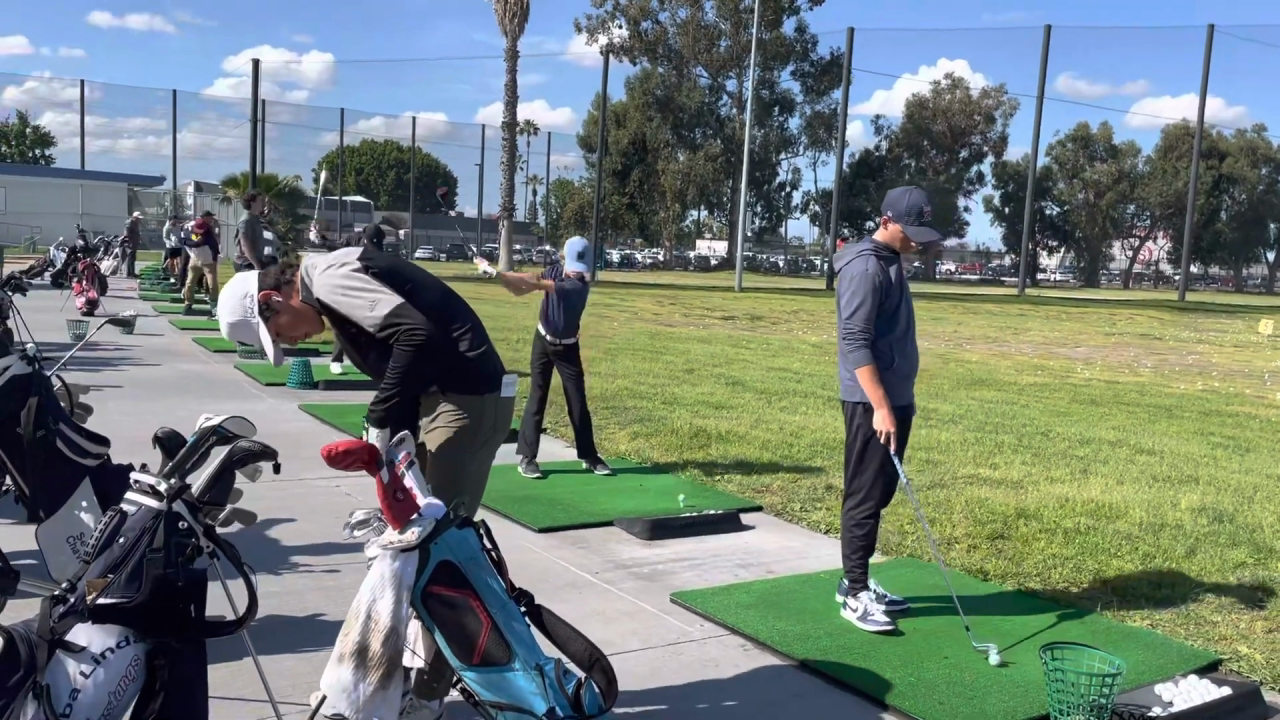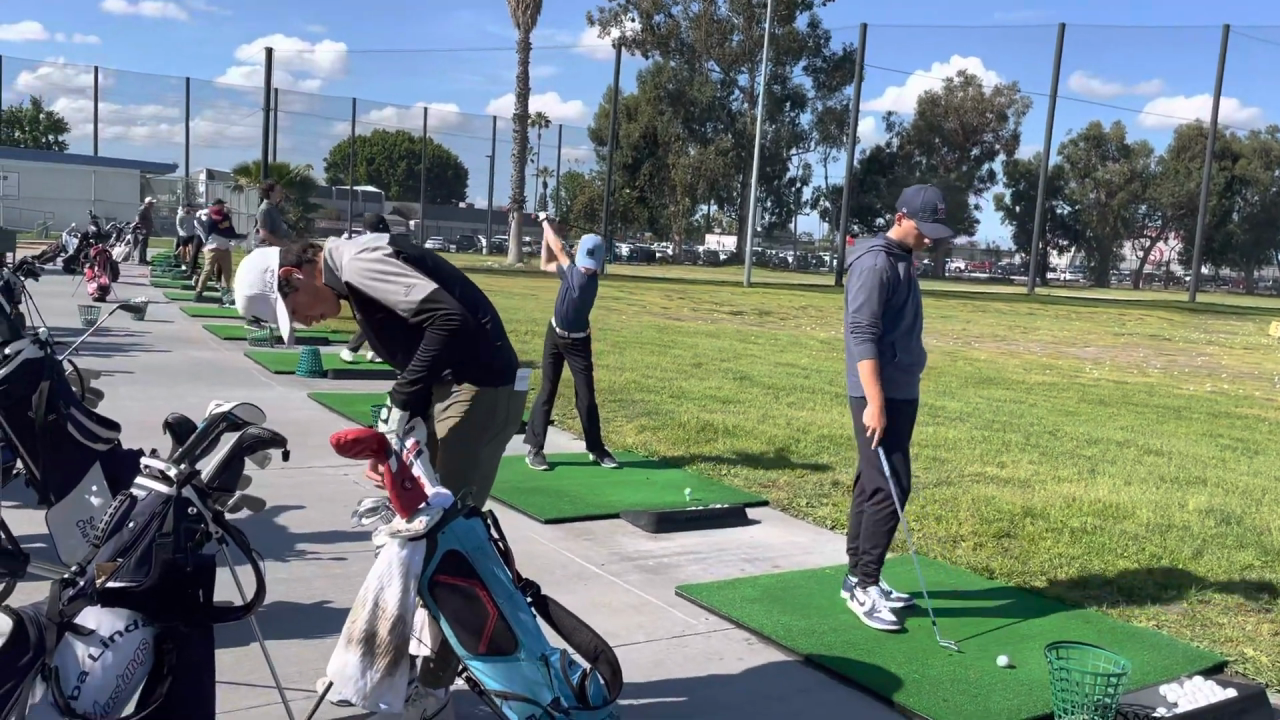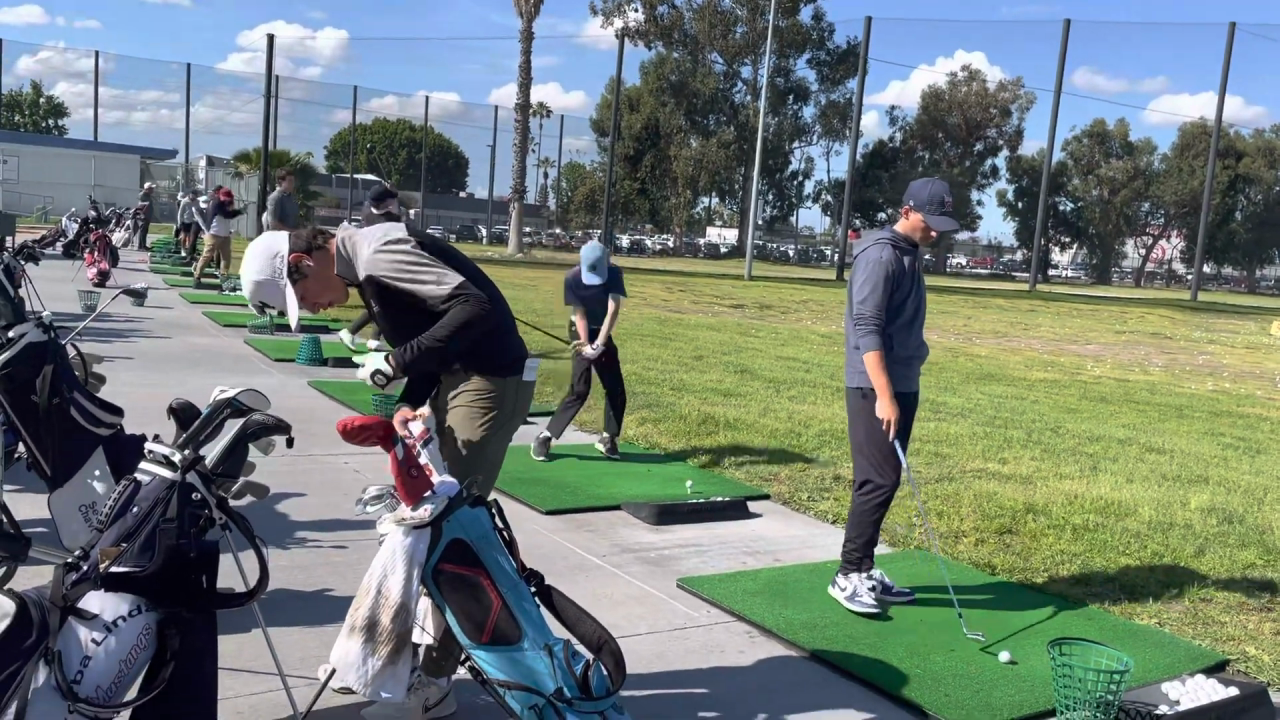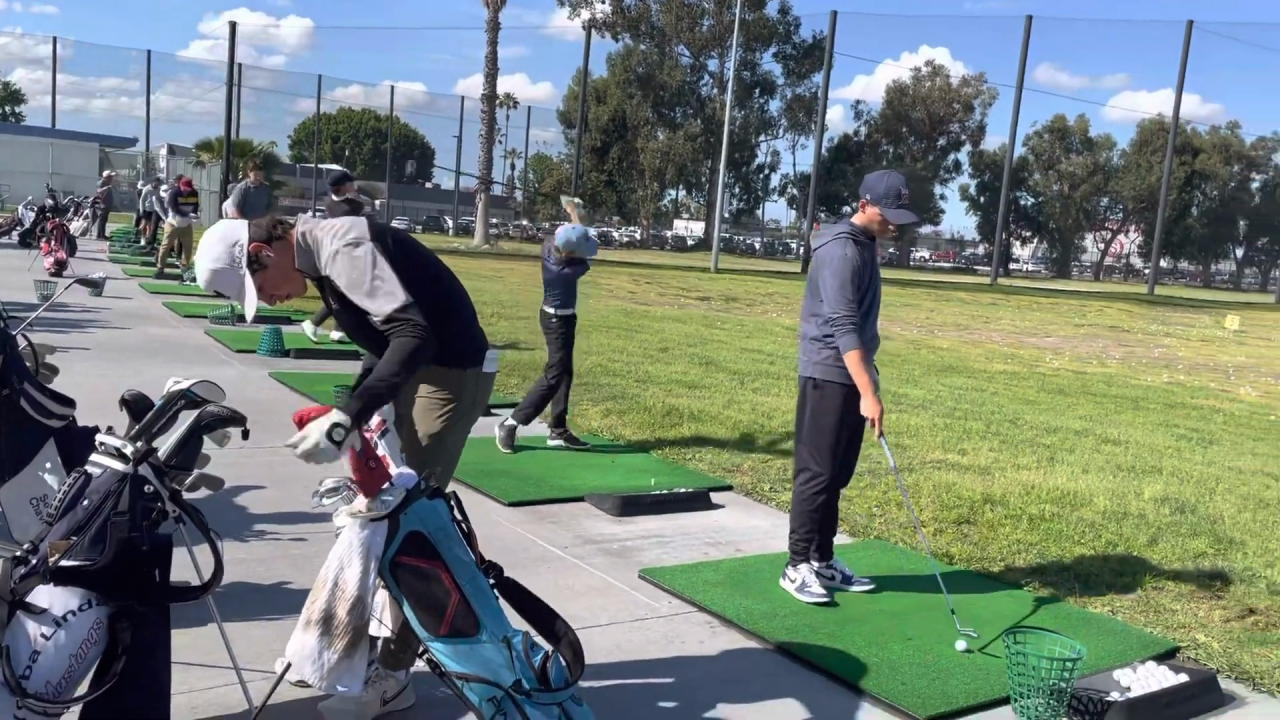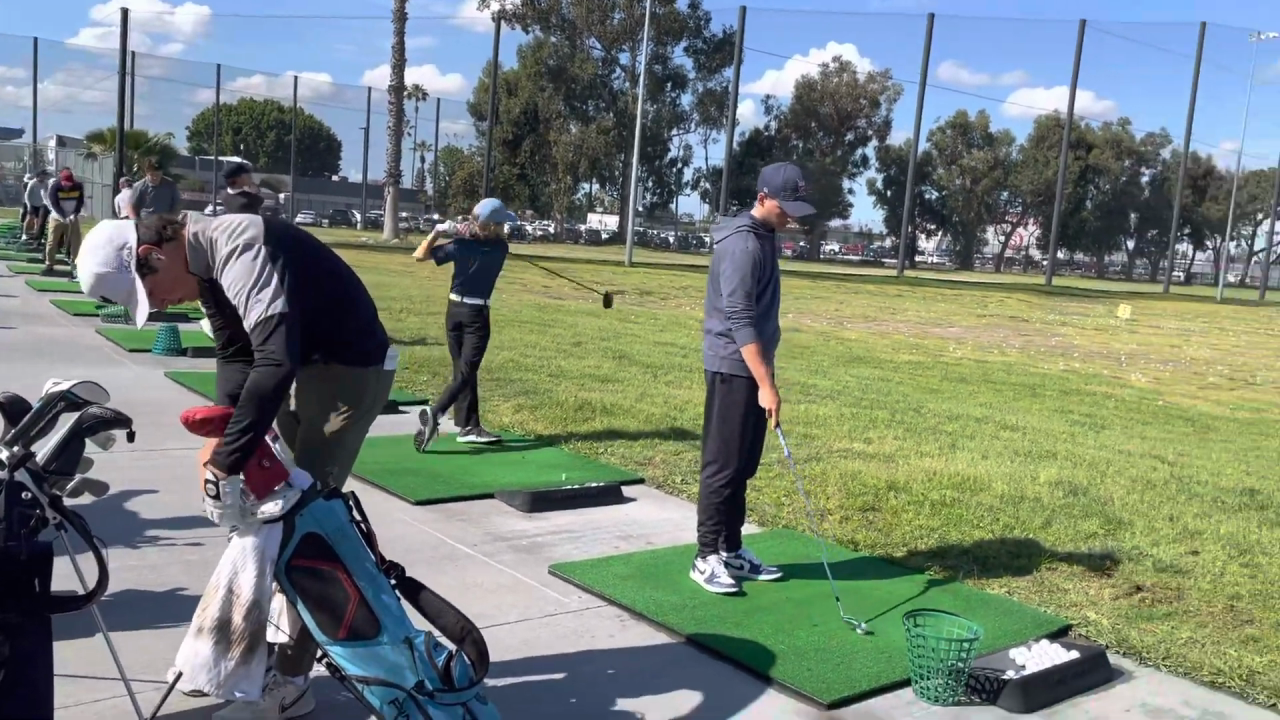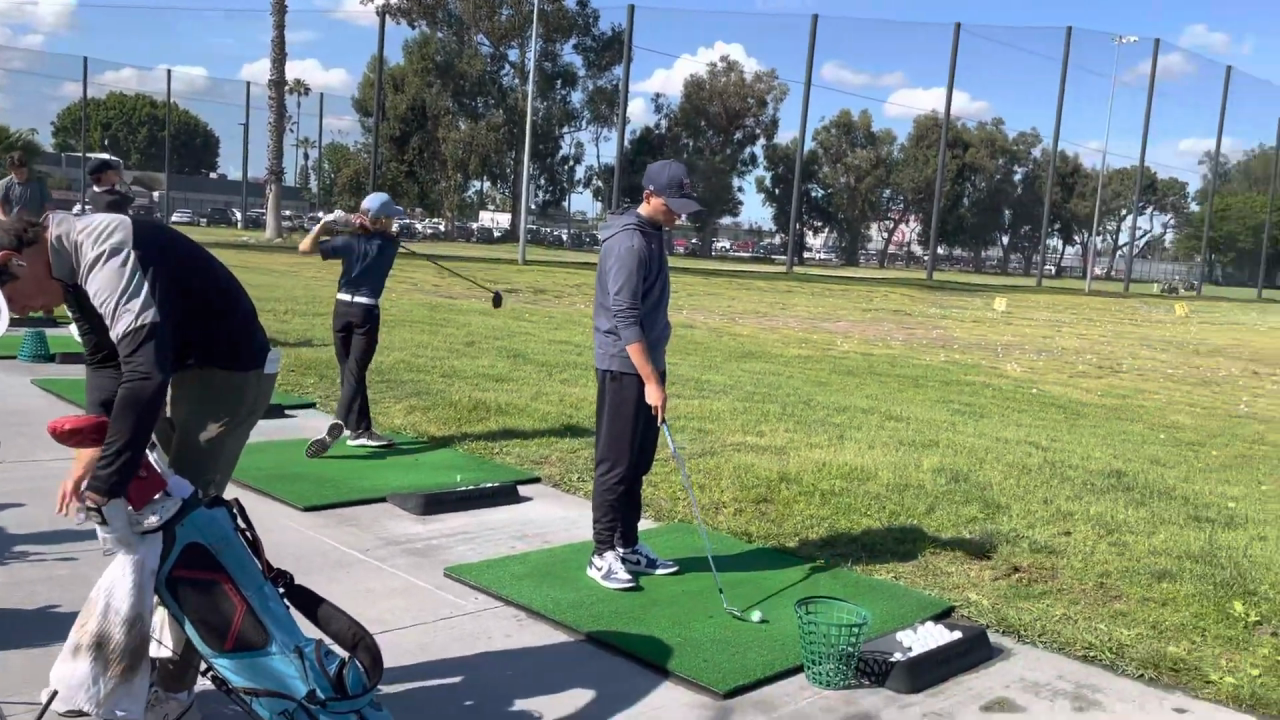
dt=0.3s
person 1, frame 1
left shoulder: (329, 277)
right shoulder: (332, 288)
left elbow: (416, 335)
left wrist: (379, 424)
right wrist: (397, 438)
left hip: (467, 396)
right hip: (440, 395)
person 1, frame 2
left shoulder: (358, 261)
right shoulder: (352, 275)
left elbow: (450, 320)
left wrist: (399, 402)
right wrist: (396, 427)
left hip: (481, 390)
right hip: (449, 388)
person 1, frame 3
left shoulder: (377, 250)
right shoulder: (364, 264)
left elbow: (476, 307)
left wrist: (397, 363)
right wrist: (410, 403)
left hip: (489, 380)
right hip: (457, 377)
right ankle: (419, 644)
person 1, frame 4
left shoulder: (342, 247)
right shoulder: (321, 256)
left elbow: (413, 333)
left wrist: (346, 418)
right wrist: (356, 408)
left hip: (450, 371)
right hip: (418, 369)
left ankle: (391, 676)
person 1, frame 5
left shoulder: (239, 247)
right shoulder: (206, 259)
left elbow: (274, 362)
right elbow: (236, 350)
left wrist: (227, 463)
right wrist: (222, 431)
left hip: (349, 367)
right hip: (308, 364)
right ankle: (279, 642)
person 1, frame 6
left shoulder: (103, 249)
right shoulder: (68, 261)
left elbow: (143, 373)
right elbow: (105, 359)
left wrist: (103, 486)
right wrist: (93, 446)
left hip: (227, 370)
right hip: (180, 366)
person 2, frame 1
left shoulder: (891, 261)
right shoulder: (864, 269)
right elbow: (855, 343)
right wrist: (880, 407)
left hip: (896, 396)
right hip: (871, 401)
left knee: (878, 495)
right knee: (864, 497)
left ankle: (856, 579)
right ankle: (855, 593)
person 2, frame 2
left shoulder: (902, 260)
right shoulder: (874, 263)
right elbow: (861, 337)
right wrist: (874, 403)
left hip: (902, 392)
right hip: (878, 395)
left knee: (874, 485)
right knee: (888, 487)
left ankle: (858, 576)
right ankle: (864, 587)
person 2, frame 3
left shoulder: (911, 254)
right shoulder: (880, 256)
right elbow: (867, 329)
right wrist: (883, 395)
left hip: (903, 384)
right hip: (876, 386)
left knee: (880, 479)
right knee: (879, 479)
left ankle: (864, 569)
right ankle: (847, 575)
person 2, frame 4
left shoulder: (864, 244)
right shoulder: (840, 251)
right elbow: (843, 327)
left wrist: (866, 384)
right wrist: (869, 393)
left hip: (849, 376)
right hip: (827, 375)
left knee: (837, 475)
right knee: (816, 472)
left ankle: (822, 561)
right ankle: (797, 567)
person 2, frame 5
left shoulder: (763, 237)
right shoulder: (741, 245)
right elbow: (740, 321)
right wrist: (766, 384)
left hip: (751, 367)
right hip: (733, 368)
left knee: (743, 466)
right knee: (723, 465)
left ankle: (731, 551)
right ankle: (706, 558)
person 2, frame 6
left shoulder: (651, 234)
right shoulder: (628, 243)
right elbow: (625, 320)
right wrist: (650, 381)
left hip: (645, 362)
right hip: (624, 368)
left knee: (638, 463)
right knee: (616, 463)
left ankle: (627, 546)
right ankle: (602, 555)
person 3, frame 1
left shoulder: (579, 287)
right shoulder: (552, 272)
left elbow: (535, 283)
right elbow: (521, 289)
left wrist: (497, 272)
right wrist: (498, 274)
left hip: (567, 348)
right hip: (543, 342)
left knee: (578, 403)
right knee: (537, 399)
left ankle: (589, 456)
right ankle: (527, 457)
person 3, frame 2
left shoulder: (587, 279)
right shoulder: (573, 269)
left elbow: (559, 250)
right elbow: (545, 265)
left wrist: (546, 222)
right wrist: (546, 231)
left hip: (578, 342)
right hip: (554, 335)
left knee: (586, 397)
right knee: (547, 392)
left ankle: (596, 449)
right ankle: (534, 448)
person 3, frame 3
left shoulder: (614, 273)
right shoulder: (572, 278)
left elbow: (613, 311)
right elbow: (580, 315)
left wrist: (599, 343)
right wrist: (585, 343)
left hip: (602, 335)
right hip: (582, 332)
left knee: (616, 390)
right knee: (580, 390)
left ankle: (608, 438)
right ankle: (546, 436)
person 3, frame 4
left shoulder: (550, 250)
right shoulder: (573, 269)
left wrist: (574, 217)
right wrist: (576, 215)
left hip: (553, 318)
right hip: (560, 322)
left knee: (563, 374)
right knee: (552, 377)
left ankle: (558, 430)
right ankle: (511, 423)
person 3, frame 5
left shoulder: (460, 245)
right shoulder: (501, 248)
left elbow: (419, 255)
right elbow: (486, 237)
left wrist: (438, 231)
right wrist: (466, 230)
left hip: (454, 309)
right hip: (476, 313)
left knee: (463, 368)
right knee: (465, 370)
left ankle: (469, 426)
right ankle: (434, 413)
person 3, frame 6
left shoulder: (350, 241)
right shoulder: (391, 244)
left elbow: (305, 248)
left wrist: (326, 221)
right wrist: (359, 224)
left hip: (342, 308)
right hip: (367, 312)
left knee: (350, 371)
right knee: (355, 372)
left ankle: (359, 429)
right ankle: (339, 423)
